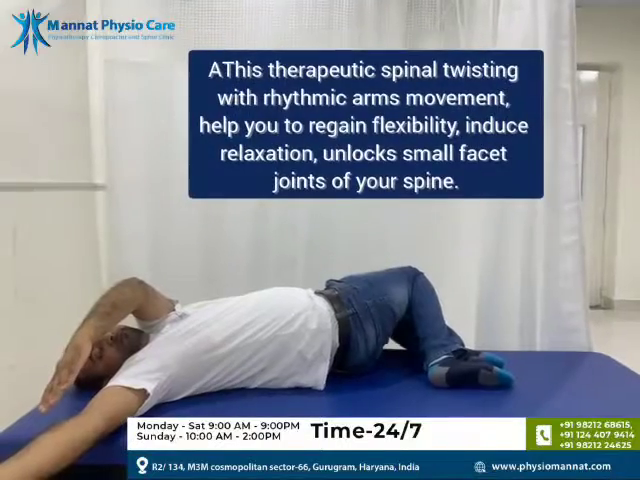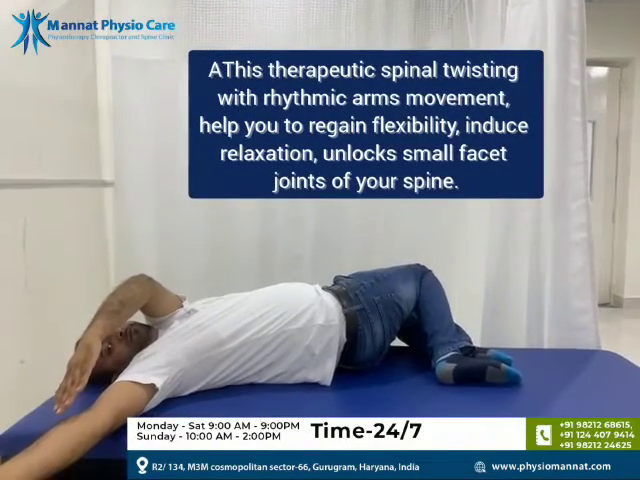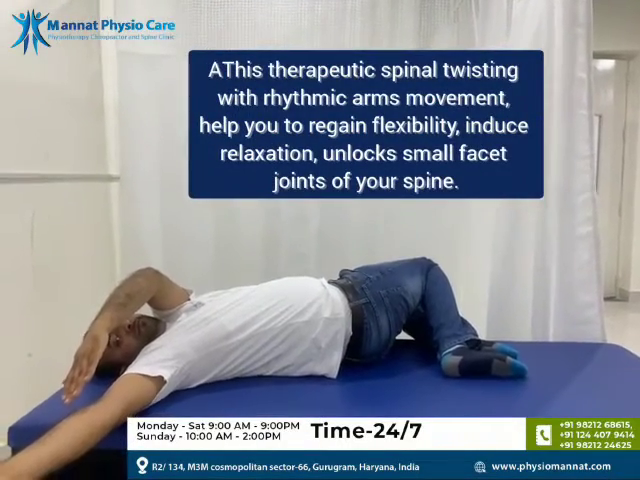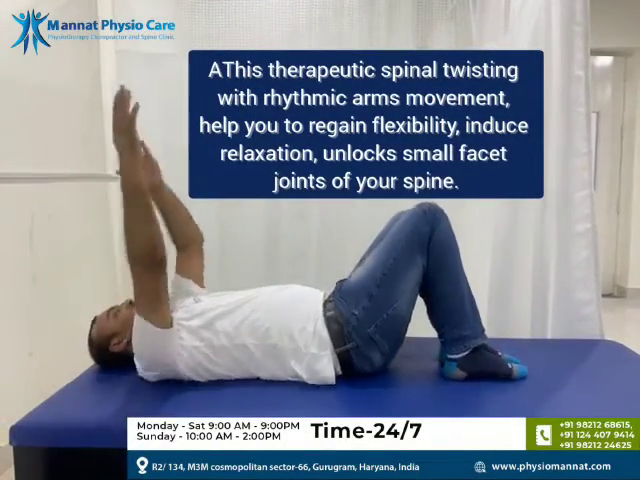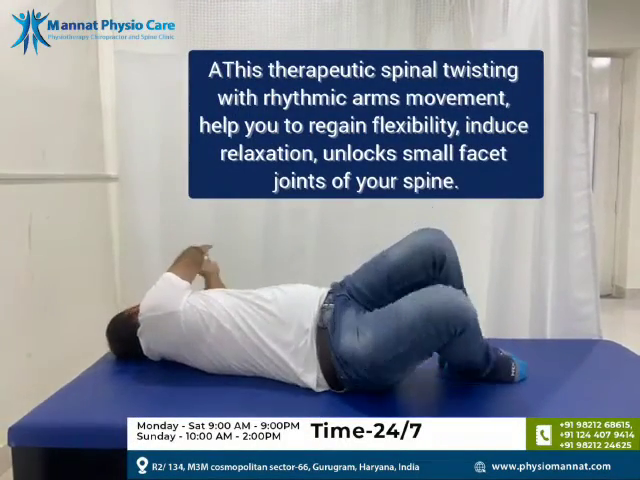
dt=1s
person 1, frame 1
left shoulder: (164, 326)
right shoulder: (143, 375)
left elbow: (131, 287)
right elbow: (87, 427)
left wrist: (83, 332)
left hip: (330, 315)
right knee: (412, 279)
left ankle: (444, 357)
right ankle: (446, 358)
person 1, frame 2
left shoulder: (171, 322)
right shoulder: (151, 371)
left elbow: (141, 283)
right elbow: (97, 421)
left wrist: (92, 330)
left hip: (334, 307)
right knee: (419, 277)
left ankle: (450, 353)
right ankle: (453, 354)
person 1, frame 3
left shoulder: (177, 315)
right shoulder: (160, 361)
left elbow: (148, 277)
right elbow: (106, 411)
left wrist: (102, 319)
left hip: (338, 304)
right knee: (426, 270)
left ankle: (457, 346)
right ankle: (459, 347)
person 1, frame 4
left shoulder: (178, 312)
right shoulder: (157, 354)
left elbow: (191, 244)
right elbow: (149, 264)
left wrist: (154, 185)
left hip: (333, 320)
right hip: (346, 335)
left knee: (418, 224)
right knee: (426, 217)
left ankle: (465, 352)
right ankle: (467, 352)
person 1, frame 5
left shoulder: (166, 317)
right shoulder: (158, 317)
right elbow: (189, 260)
left wrist: (212, 278)
right wrist: (200, 254)
left hip: (332, 304)
right hip: (336, 350)
left knee: (433, 246)
right knee: (447, 305)
left ankle: (463, 349)
right ankle: (484, 364)
